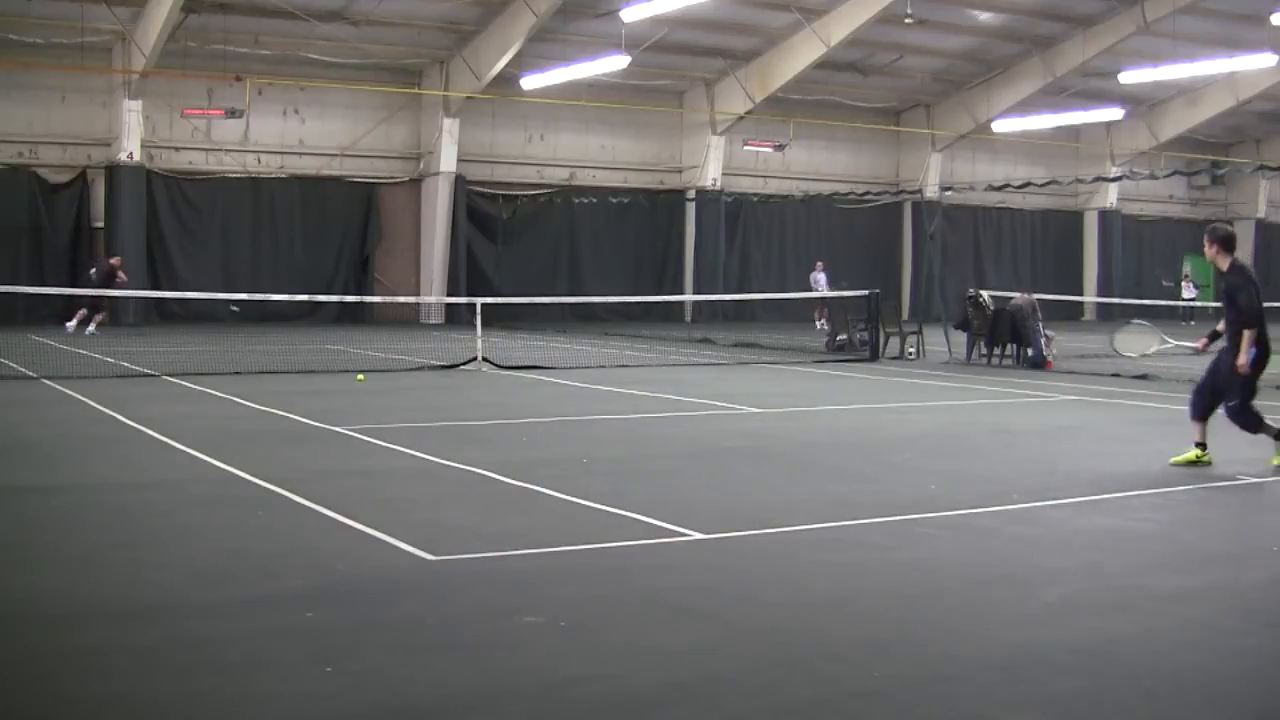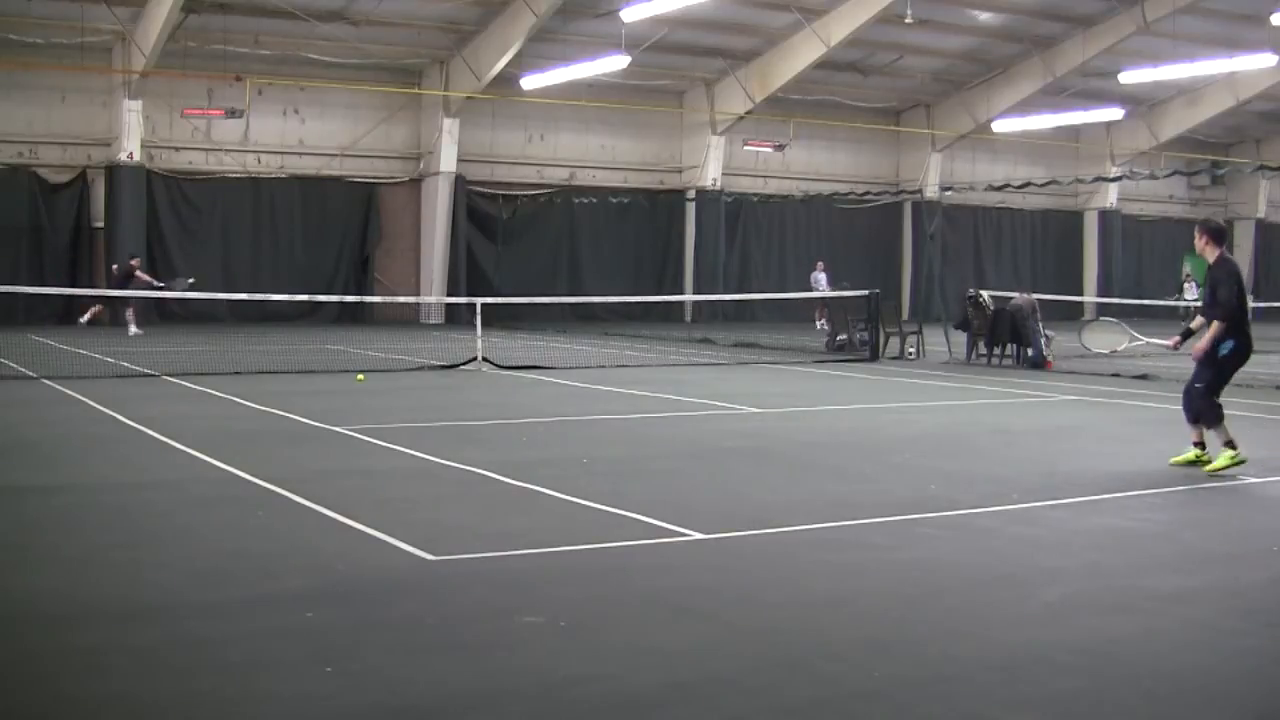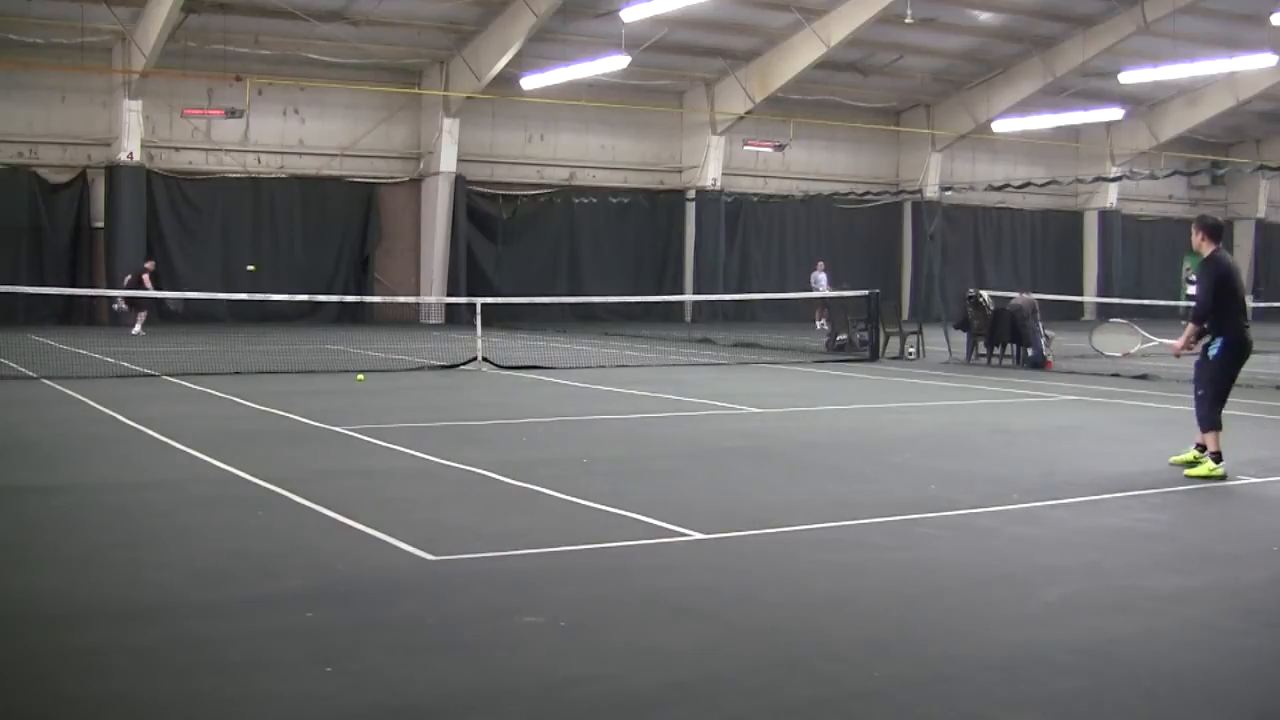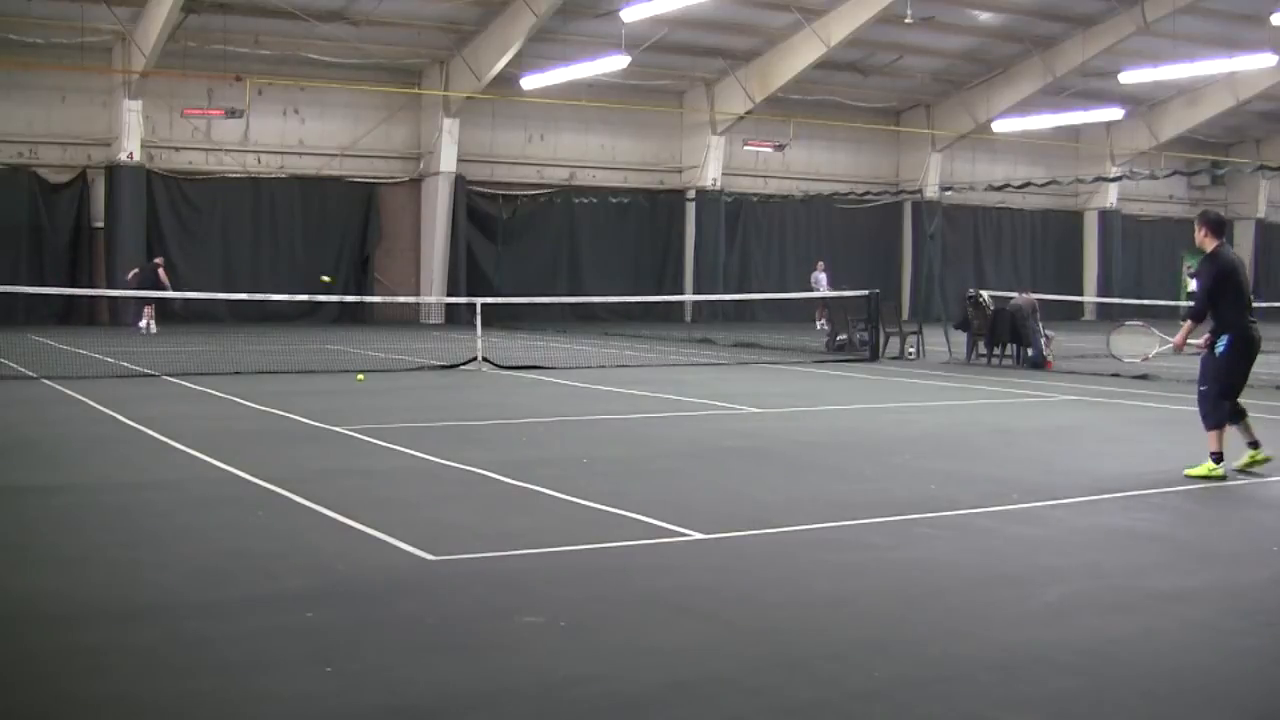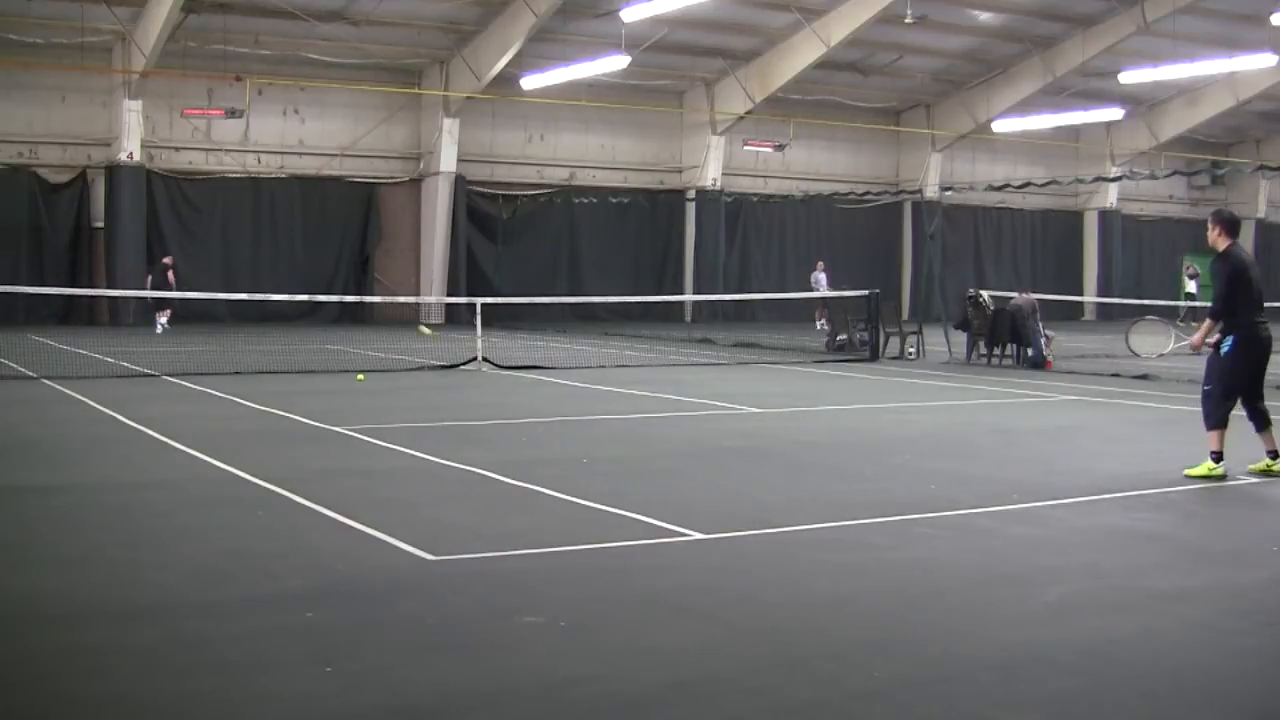
dt=0.2s
person 1, frame 1
left shoulder: (1239, 275)
right shoulder: (1228, 275)
left elbow: (1251, 316)
left wrist: (1245, 352)
right wrist: (1211, 337)
left hip: (1251, 349)
right hip: (1232, 349)
left knee: (1236, 406)
right knee: (1202, 395)
right ankle: (1200, 450)
person 1, frame 2
left shoulder: (1225, 267)
right shoulder: (1216, 268)
left elbow: (1227, 310)
right elbow: (1208, 311)
left wrist: (1206, 340)
right wrist: (1184, 335)
left hip: (1232, 343)
right hip: (1224, 342)
left knee: (1200, 394)
right knee: (1193, 394)
left ankle: (1231, 449)
right ankle: (1199, 450)
person 1, frame 3
left shoulder: (1210, 265)
right shoulder: (1223, 261)
left elbow: (1202, 308)
left wrist: (1185, 338)
right wrist: (1197, 336)
left hip: (1227, 340)
right hip: (1236, 339)
left knee: (1207, 399)
right knee: (1209, 397)
left ankle: (1215, 462)
right ankle: (1200, 450)
person 1, frame 4
left shoulder: (1211, 261)
right shoulder: (1230, 258)
left elbow: (1201, 306)
left wrist: (1183, 335)
right wrist: (1212, 334)
left hip: (1233, 338)
right hip: (1246, 335)
left knee: (1210, 396)
right knee: (1225, 397)
left ankle: (1215, 462)
right ankle: (1254, 449)
person 1, frame 5
left shoulder: (1223, 260)
right shoulder: (1244, 257)
left elbow: (1219, 306)
left wrist: (1202, 335)
right wrist: (1221, 334)
left hip: (1240, 338)
left knee: (1214, 396)
right knee: (1252, 399)
left ankle: (1215, 462)
